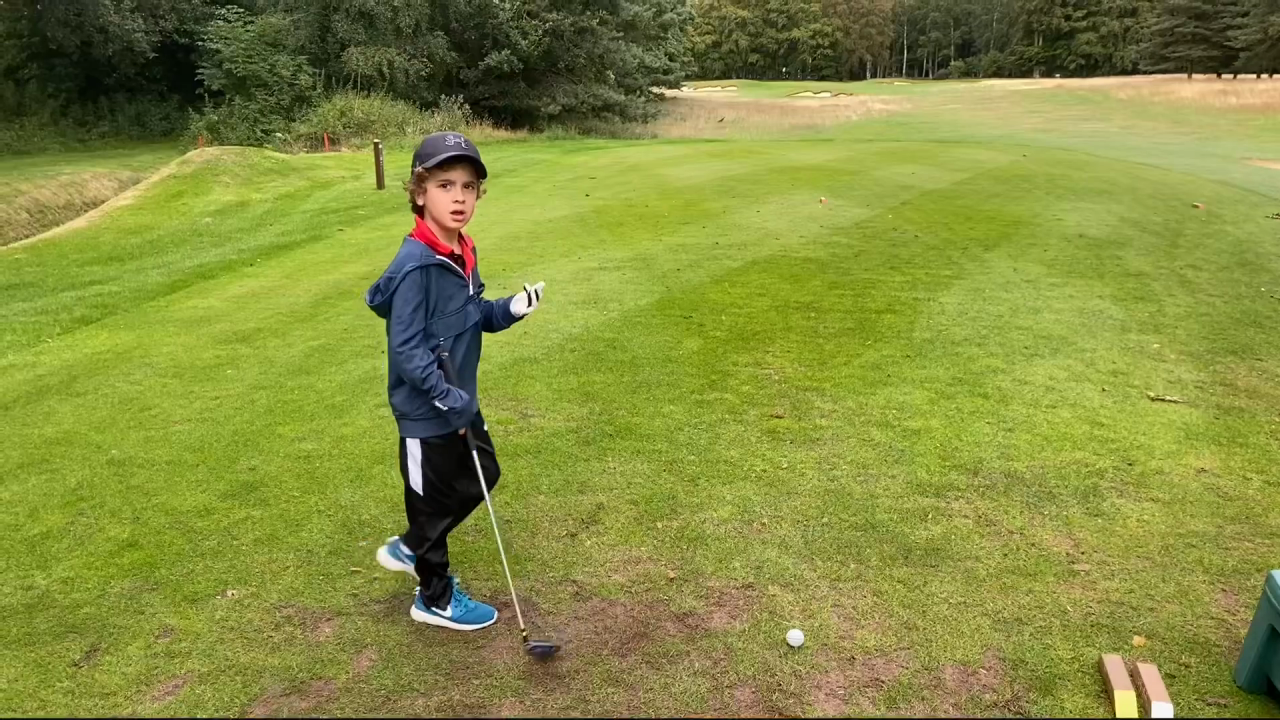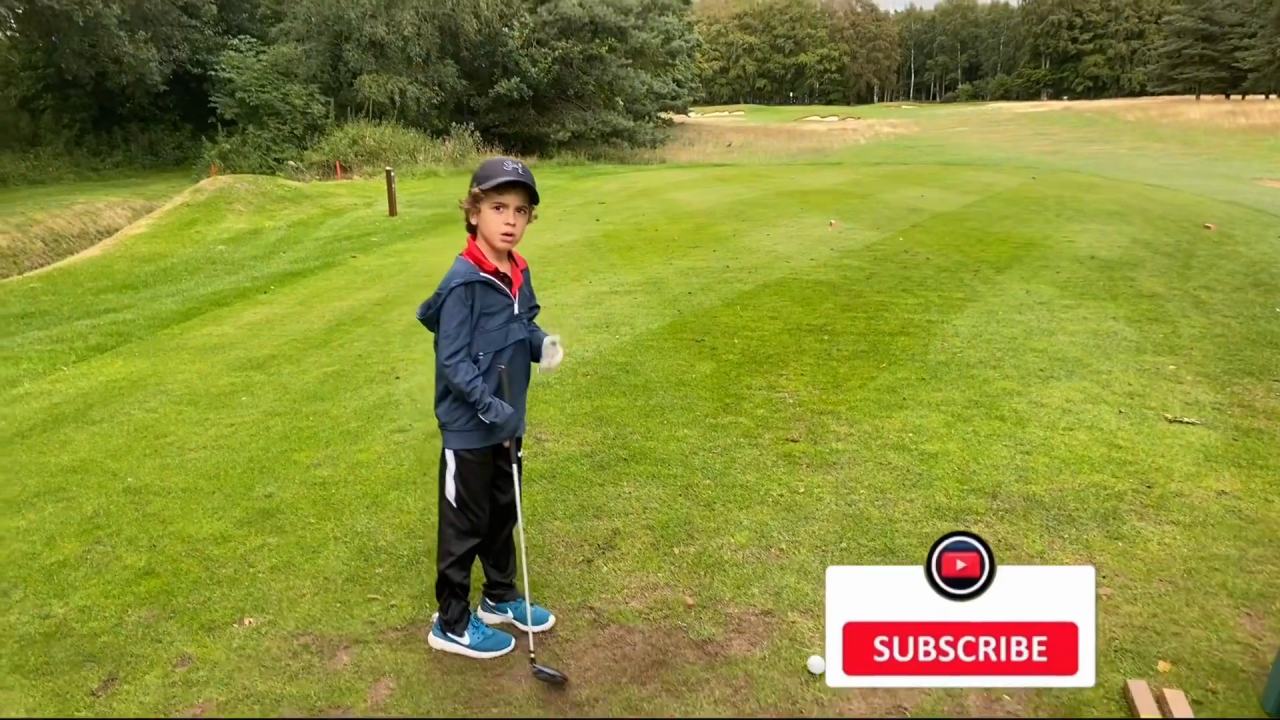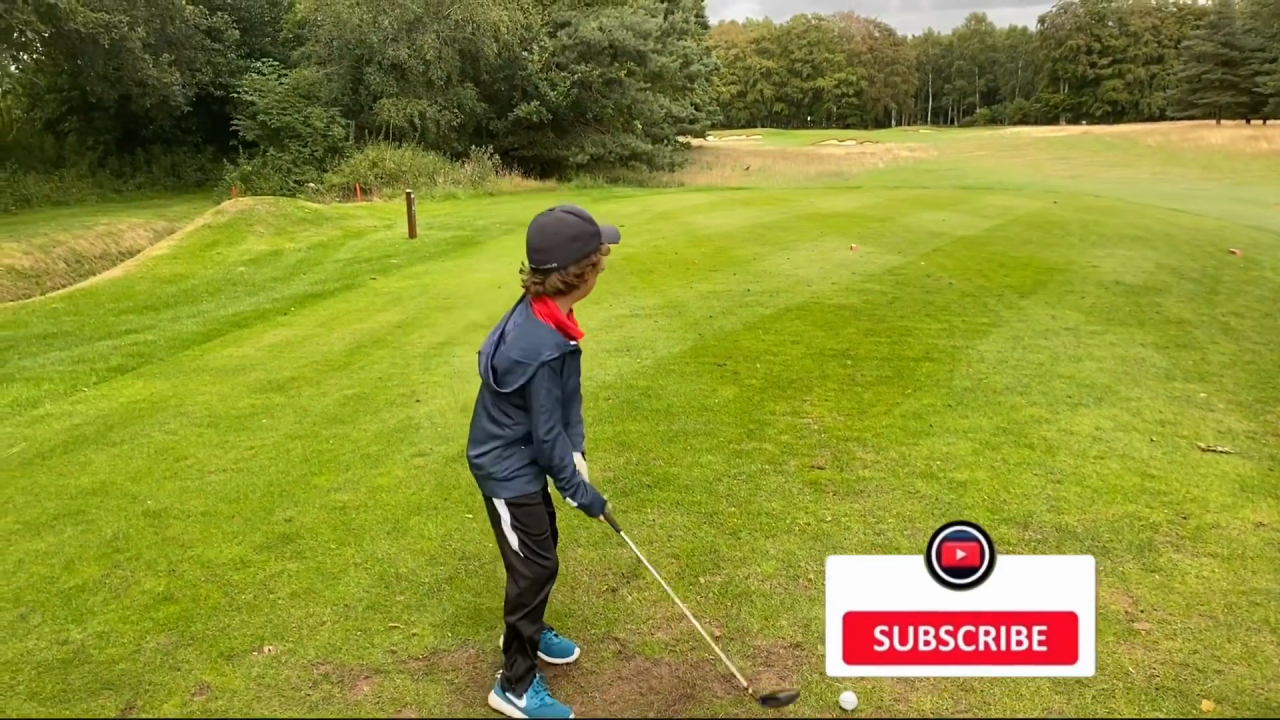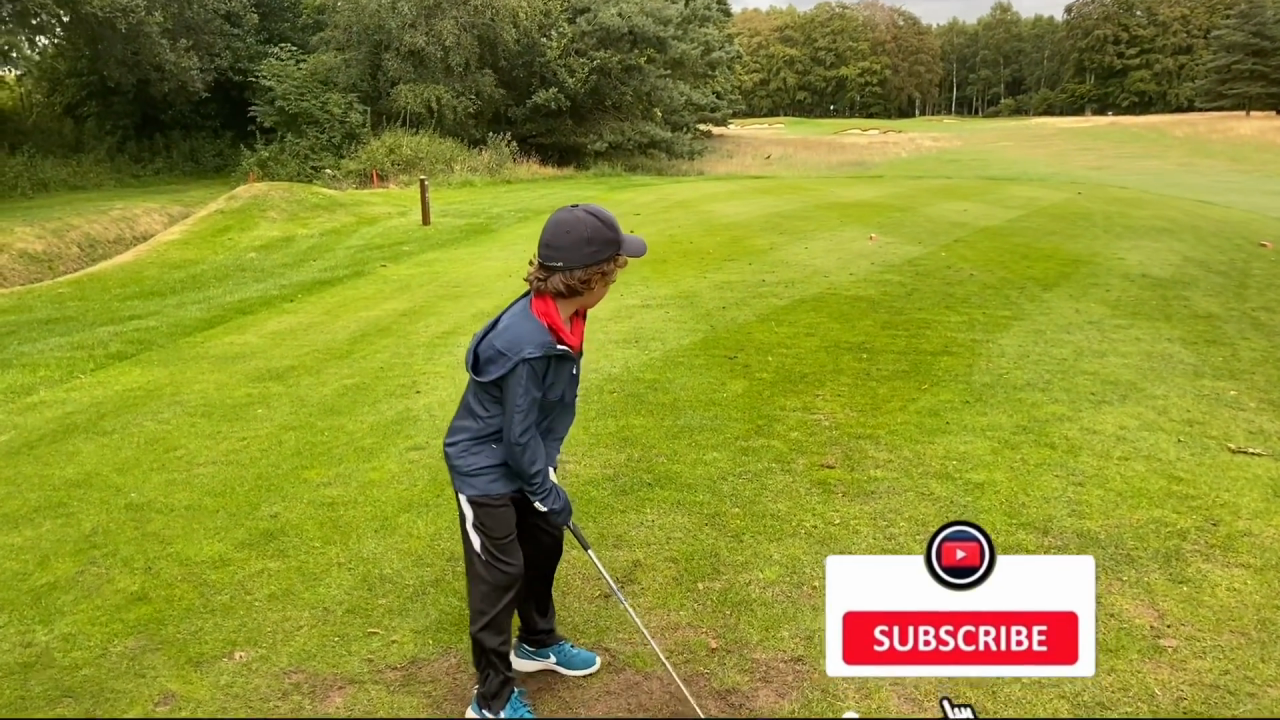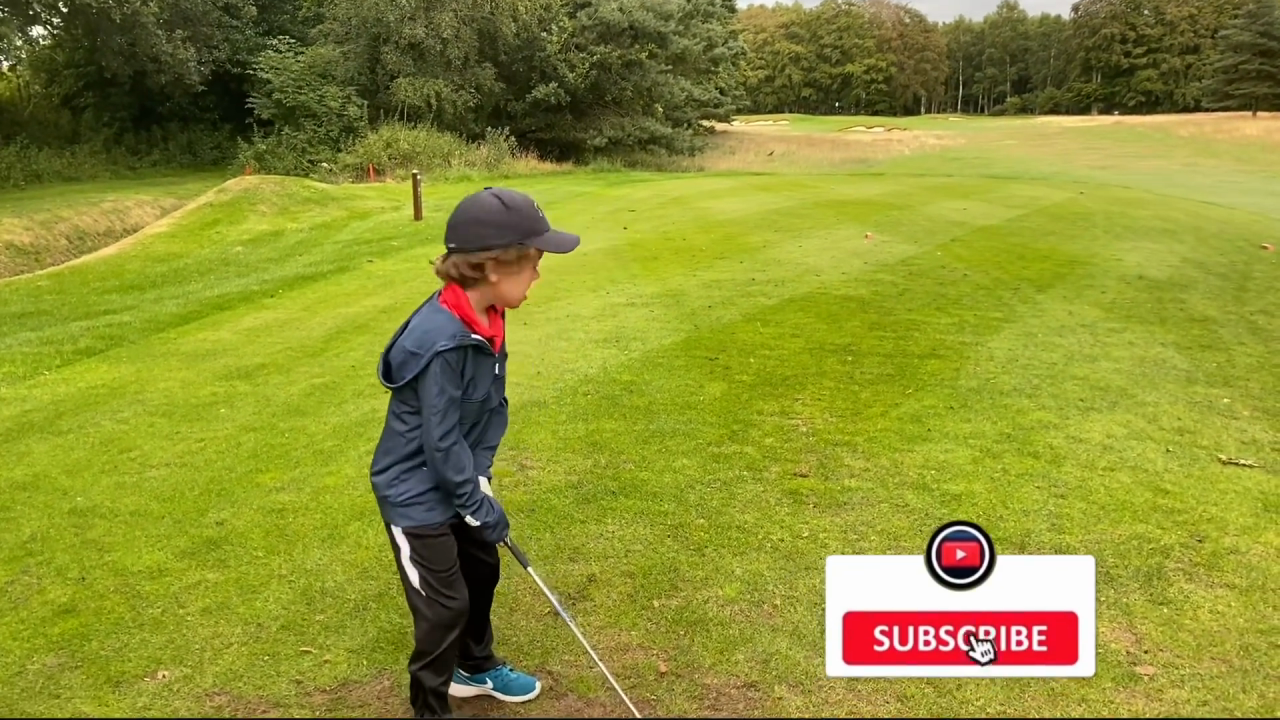
dt=0.7s
person 1, frame 1
left shoulder: (461, 252)
right shoulder: (415, 266)
right elbow: (405, 350)
left wrist: (510, 308)
right wrist: (450, 398)
left hip: (458, 402)
right hip: (427, 411)
left knee: (481, 478)
right knee: (435, 502)
left ankle: (410, 548)
right ankle: (435, 599)
person 1, frame 2
left shoulder: (518, 272)
right shoulder: (463, 283)
right elbow: (453, 363)
left wrist: (543, 346)
right wrist: (492, 409)
left hip: (505, 419)
right hip: (469, 426)
left knee: (503, 510)
right knee: (466, 522)
left ankle: (500, 598)
right ankle: (451, 623)
person 1, frame 3
left shoulder: (548, 314)
right shoulder: (540, 347)
left elbow: (569, 392)
right elbow: (546, 433)
left wrist: (578, 448)
right wrist: (578, 488)
left hip: (525, 458)
right hip: (506, 467)
left knee: (543, 546)
right knee: (535, 566)
left ankle: (528, 630)
person 1, frame 4
left shoulder: (565, 317)
right shoulder: (526, 345)
left elbow: (562, 400)
right elbow: (519, 433)
left wrist: (548, 467)
right wrist: (546, 491)
left hip: (521, 460)
right hip: (485, 466)
left knee: (544, 544)
right knee: (500, 573)
left ankle: (538, 642)
person 1, frame 5
left shoulder: (487, 319)
right shoulder: (439, 342)
left elbow: (492, 407)
right elbow: (441, 441)
left wrist: (480, 478)
right wrist: (478, 505)
left hip: (456, 480)
right hip: (416, 492)
left knee: (481, 569)
right knee: (445, 604)
left ankle: (474, 667)
